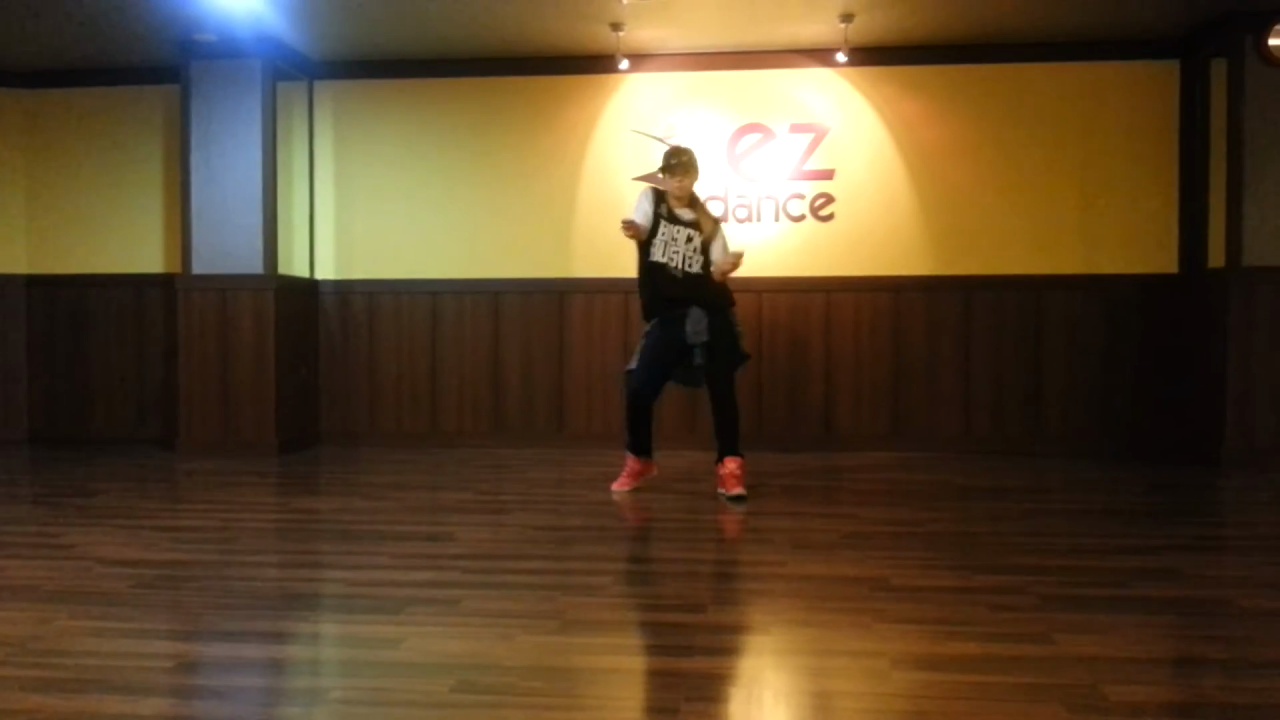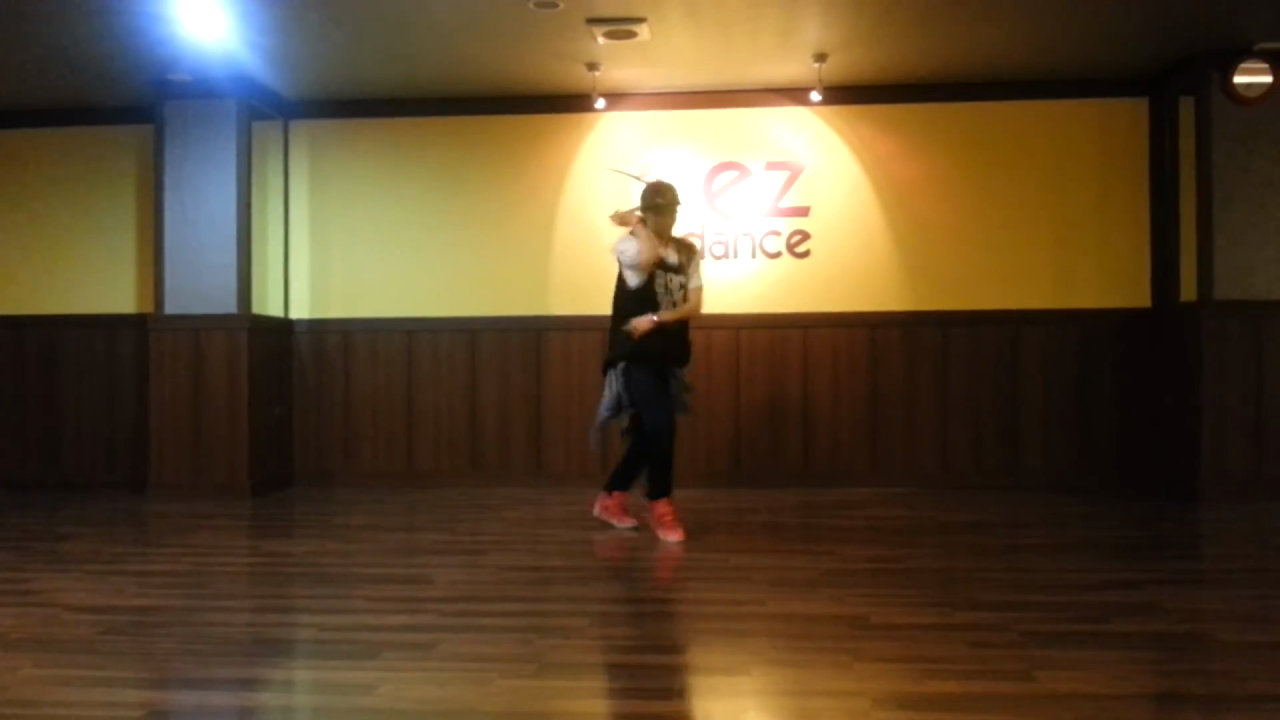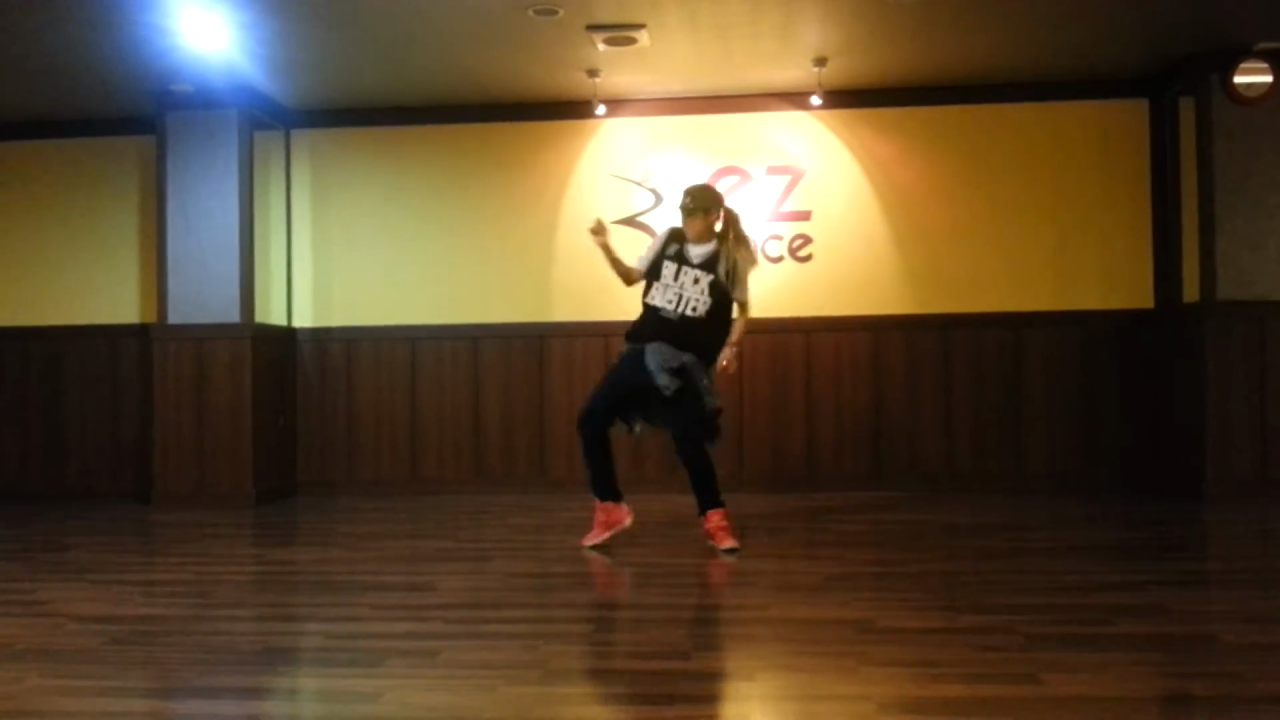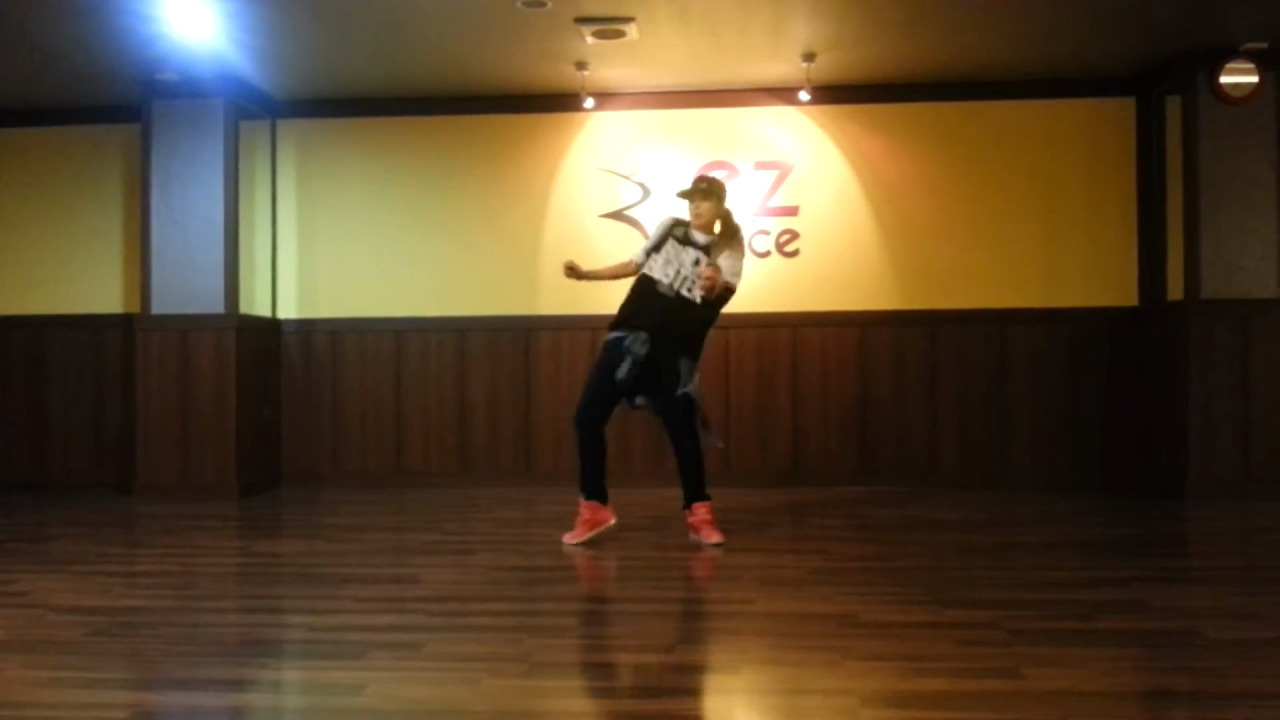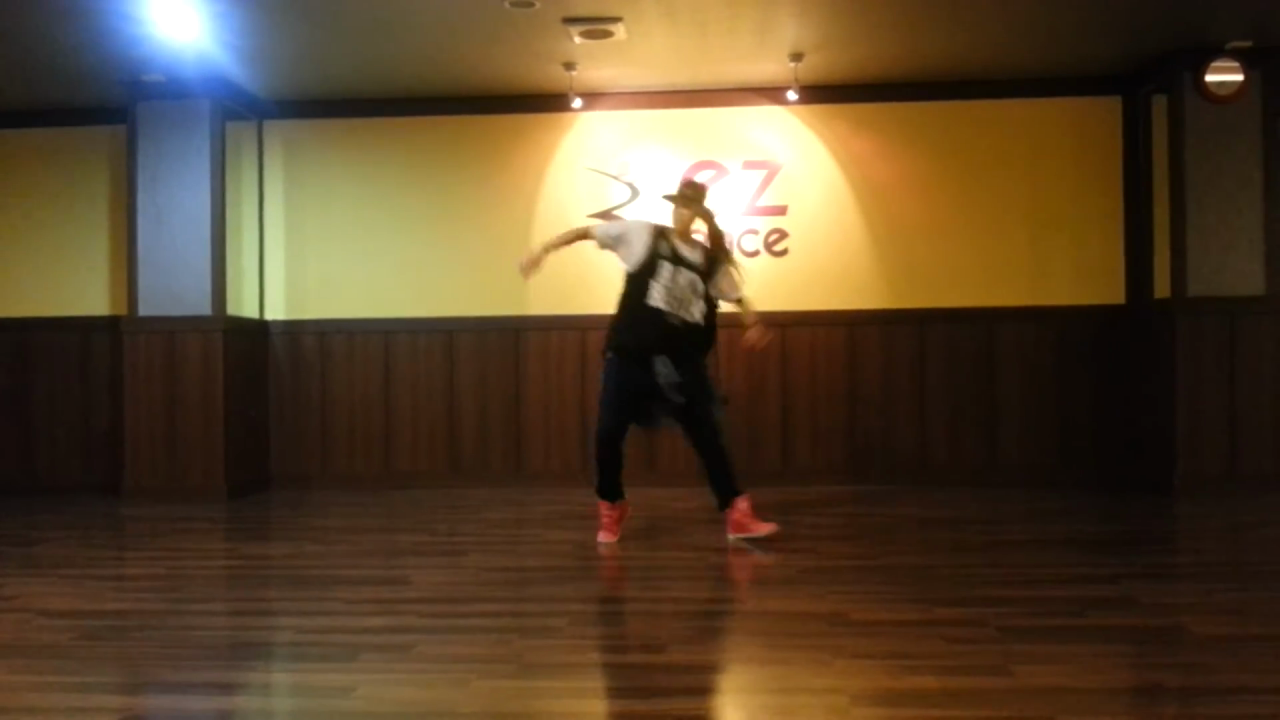
dt=1s
person 1, frame 1
left shoulder: (708, 222)
right shoulder: (650, 199)
left elbow: (718, 271)
right elbow: (641, 232)
left wrist: (731, 265)
right wrist: (633, 231)
left hip: (711, 311)
right hip: (666, 313)
left knee: (723, 389)
right knee: (639, 389)
left ankle: (729, 469)
right ankle: (638, 462)
person 1, frame 2
left shoulder: (688, 253)
right shoulder: (629, 246)
left elbow: (694, 305)
right elbow: (647, 258)
left wrist: (655, 319)
right wrist: (634, 224)
left hip: (665, 359)
right hip: (634, 358)
left knee: (649, 437)
right knee: (660, 427)
left ankle: (611, 500)
right ankle: (661, 507)
person 1, frame 3
left shoulder: (729, 259)
right shoulder: (668, 240)
left elbow: (741, 311)
right elbow: (632, 278)
left wrist: (731, 346)
right wrist: (605, 246)
left hip: (686, 362)
right hip: (642, 353)
left knee: (689, 442)
right knee: (590, 421)
left ankle: (715, 521)
right ankle: (610, 510)
person 1, frame 4
left shoulder: (729, 251)
right shoulder: (669, 227)
left elbow: (723, 286)
right elbow: (636, 265)
left wrist: (715, 282)
right wrist: (584, 275)
left hip: (672, 350)
right hip: (626, 336)
left knee: (683, 433)
right knee: (588, 418)
left ankle: (699, 515)
right ankle: (594, 510)
person 1, frame 5
left shoulder: (711, 260)
right shoulder: (645, 235)
left elbow: (737, 297)
right elbow: (588, 231)
left wrist: (753, 323)
right wrist: (544, 250)
left hip: (681, 360)
right hip: (630, 355)
left knee: (706, 436)
right knee: (608, 434)
left ankle: (737, 514)
right ankle: (612, 510)
